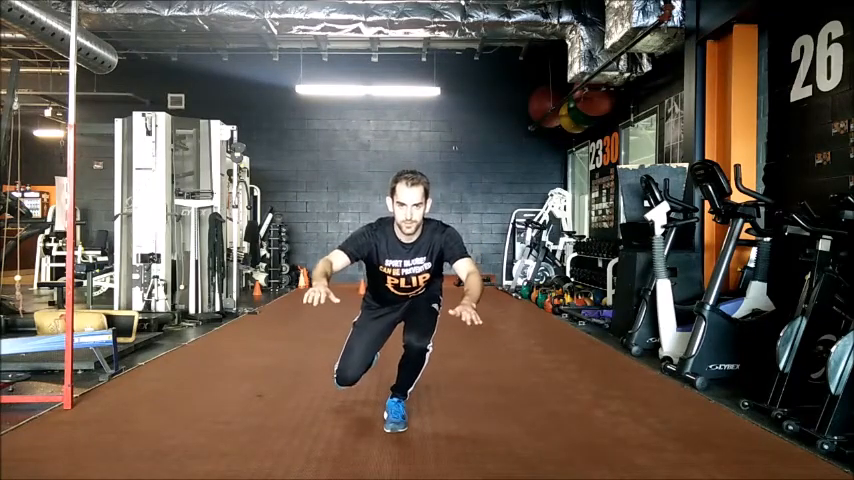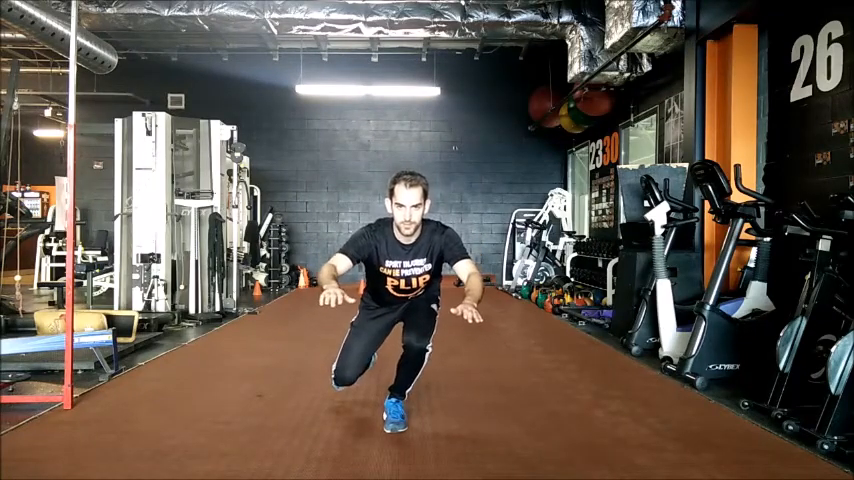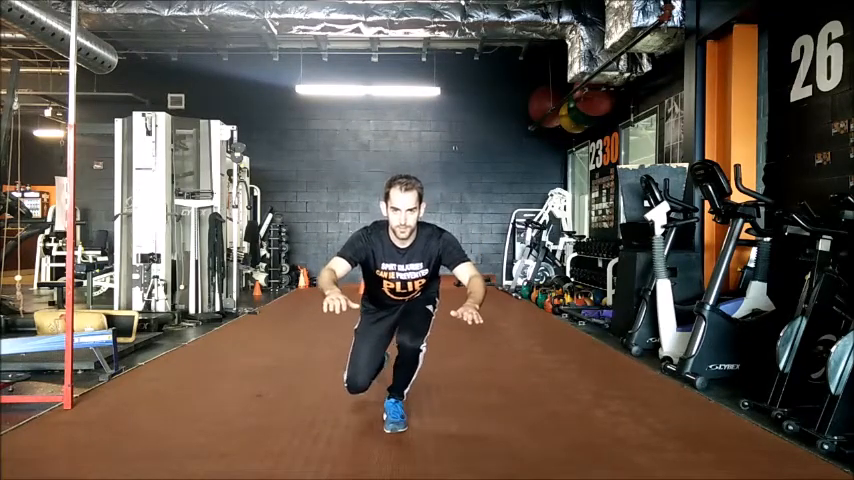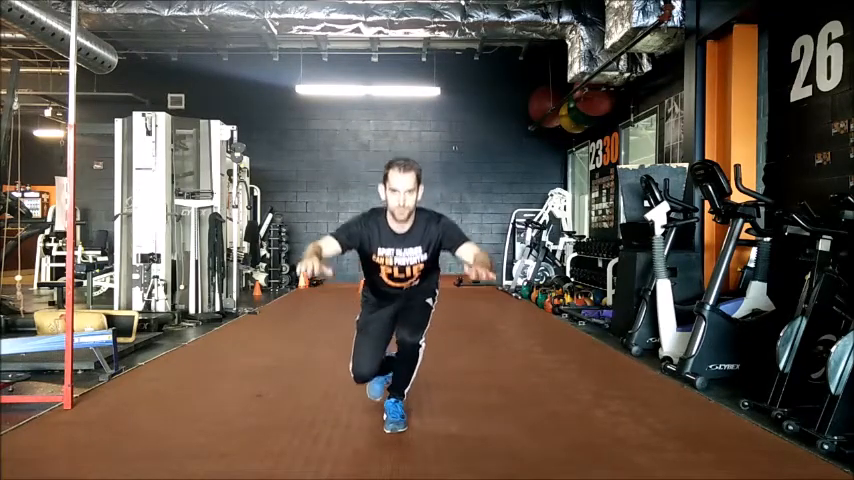
dt=0.4s
person 1, frame 1
left shoulder: (443, 235)
right shoulder: (372, 235)
left elbow: (471, 273)
right elbow: (330, 261)
left wrist: (468, 302)
right wrist: (320, 281)
left hip: (423, 300)
right hip: (379, 303)
left knee: (417, 343)
right knee: (346, 377)
left ankle: (397, 400)
right ankle: (369, 354)
person 1, frame 2
left shoulder: (442, 236)
right shoulder: (371, 236)
left elbow: (471, 274)
right elbow: (331, 266)
left wrist: (470, 301)
right wrist: (331, 286)
left hip: (421, 300)
right hip: (378, 303)
left knee: (417, 343)
right knee: (344, 377)
left ankle: (395, 400)
right ankle: (366, 353)
person 1, frame 3
left shoulder: (438, 240)
right shoulder: (367, 238)
left elbow: (473, 277)
right elbow: (329, 271)
left wrist: (471, 304)
right wrist: (332, 291)
left hip: (419, 302)
right hip: (377, 307)
left knee: (410, 343)
right knee: (356, 384)
left ankle: (395, 400)
right ankle: (378, 359)
person 1, frame 4
left shoulder: (437, 225)
right shoulder: (365, 225)
left elbow: (476, 254)
right elbow: (321, 246)
left wrist: (480, 265)
right wrist: (312, 257)
left hip: (419, 293)
right hip: (378, 298)
left knee: (409, 340)
right knee: (363, 373)
left ankle: (395, 400)
right ankle: (386, 367)
